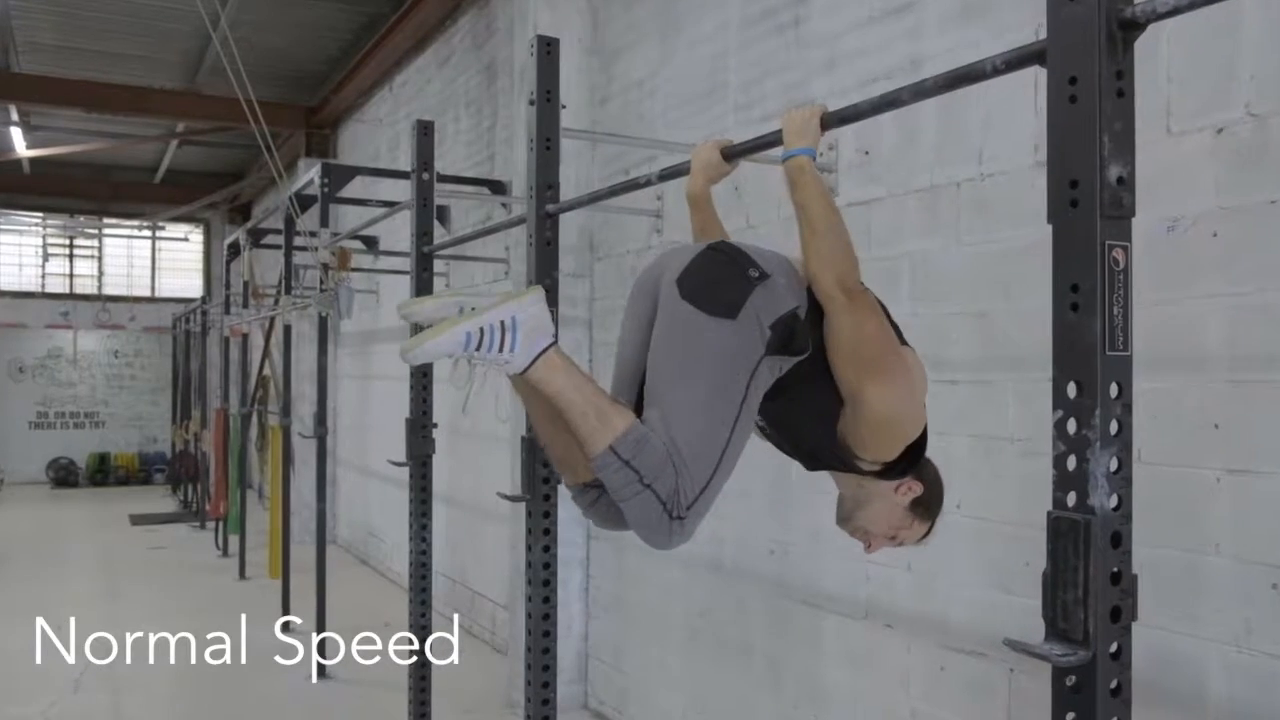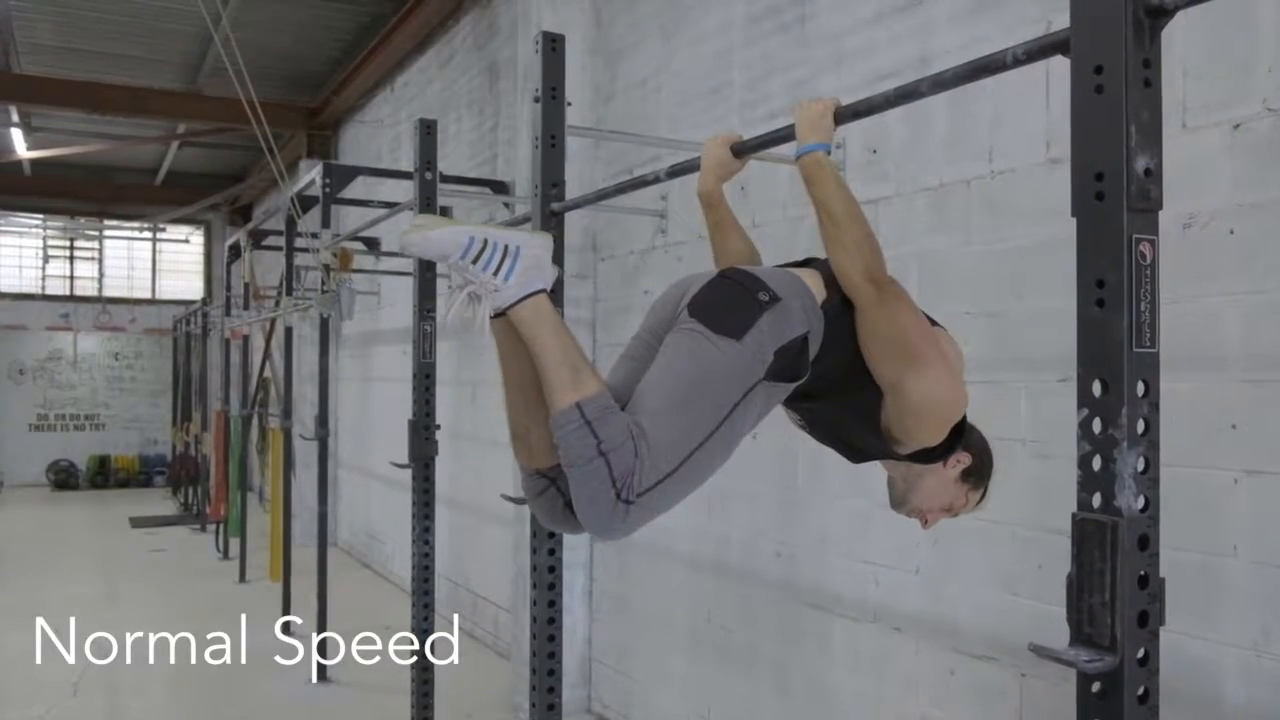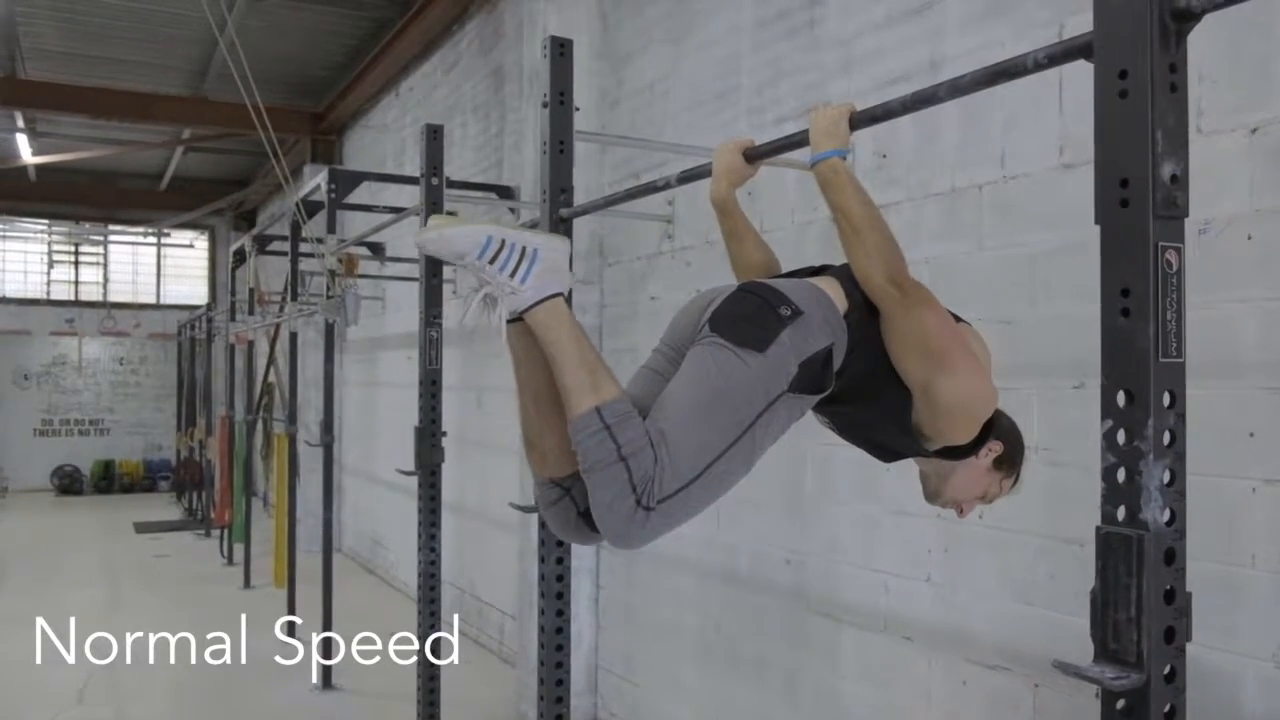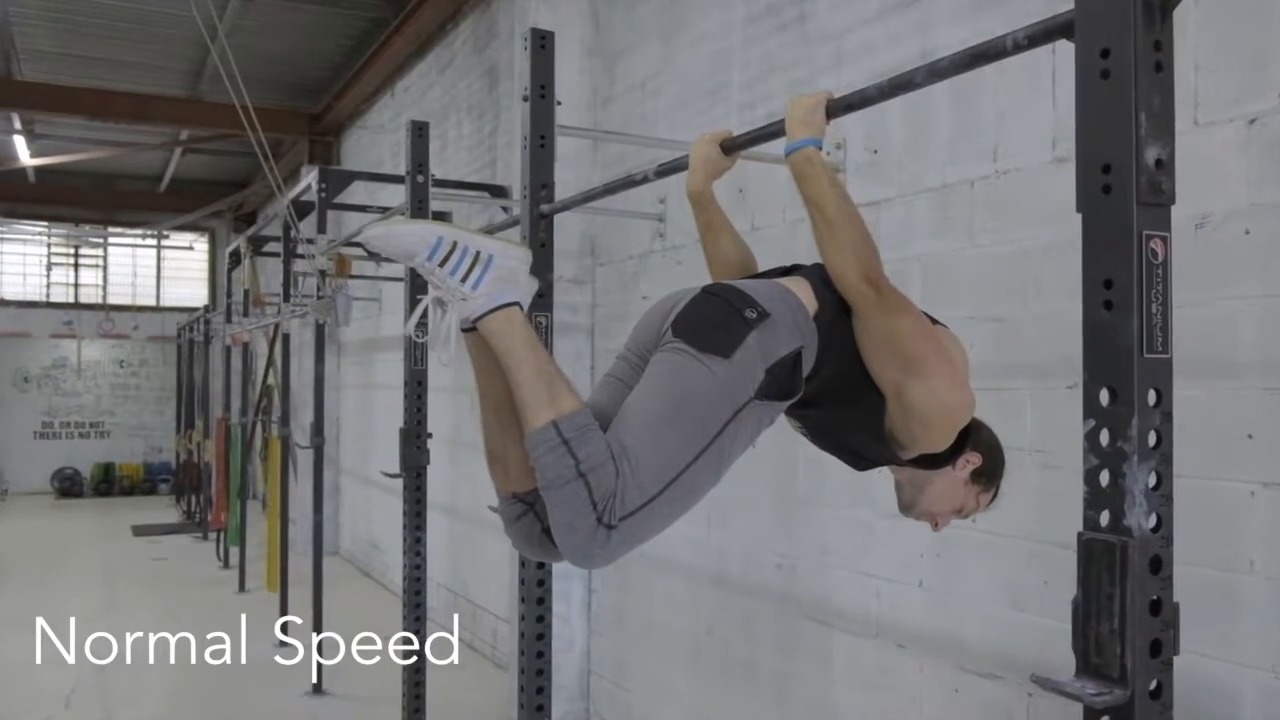
dt=1s
person 1, frame 1
right shoulder: (889, 420)
right elbow: (842, 292)
left hip: (682, 277)
right hip: (731, 305)
left knee: (610, 503)
right knee: (665, 515)
left ankle: (514, 339)
right ankle: (526, 346)
person 1, frame 2
right shoulder: (935, 405)
right elbow: (870, 284)
right wrist: (814, 154)
left hip: (702, 302)
right hip: (753, 328)
left knee: (560, 503)
right knee: (610, 503)
left ankle: (507, 295)
right ankle: (520, 286)
person 1, frame 3
right shoulder: (964, 401)
right elbow: (892, 287)
right wrist: (828, 159)
left hip: (723, 315)
right hip: (776, 340)
left knee: (574, 512)
right knee: (628, 510)
left ankle: (524, 299)
right ankle: (535, 289)
person 1, frame 4
right shoulder: (941, 406)
right elbow: (867, 287)
right wrist: (804, 150)
left hip: (694, 317)
right hip: (745, 344)
left knee: (537, 529)
right knee: (590, 530)
left ankle: (482, 308)
right ankle: (493, 299)
